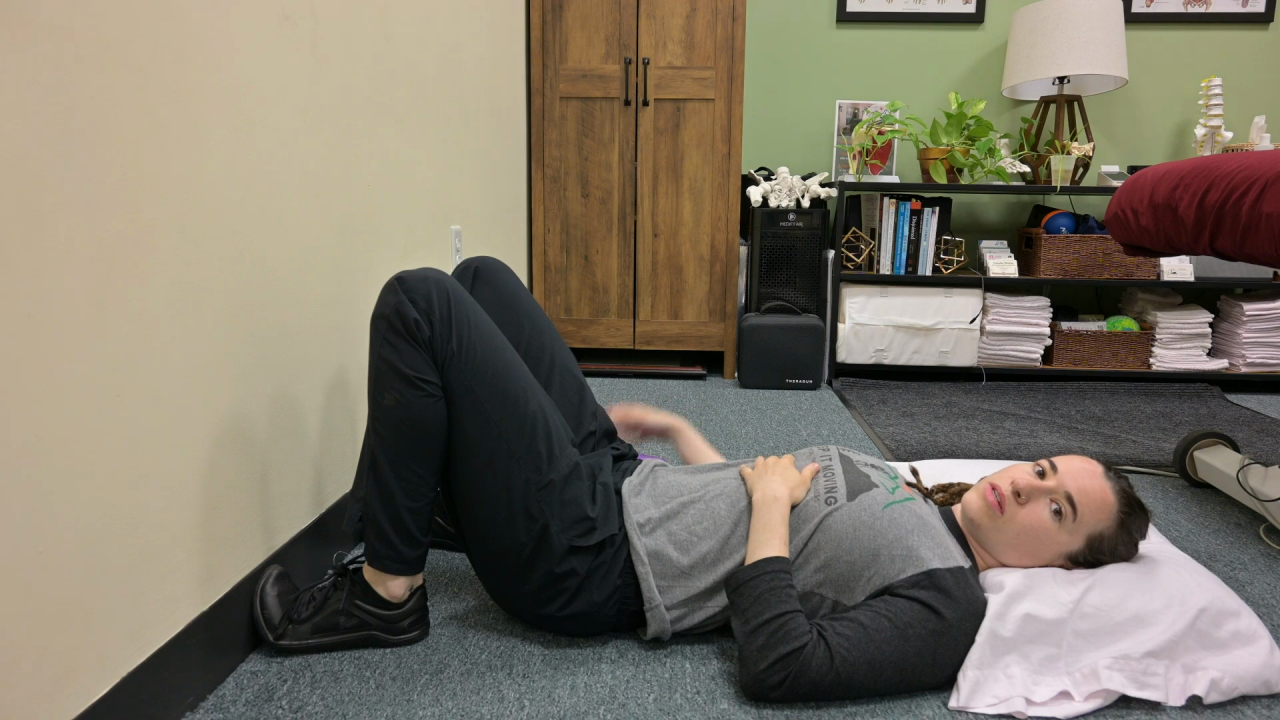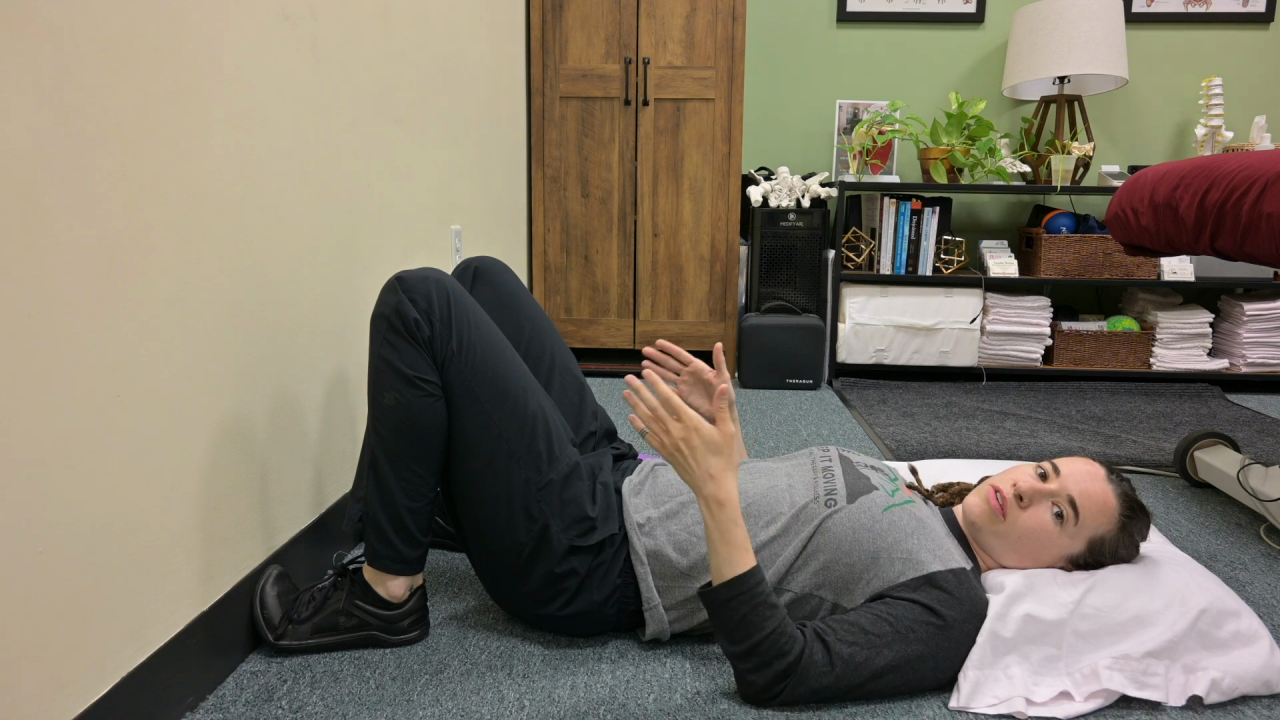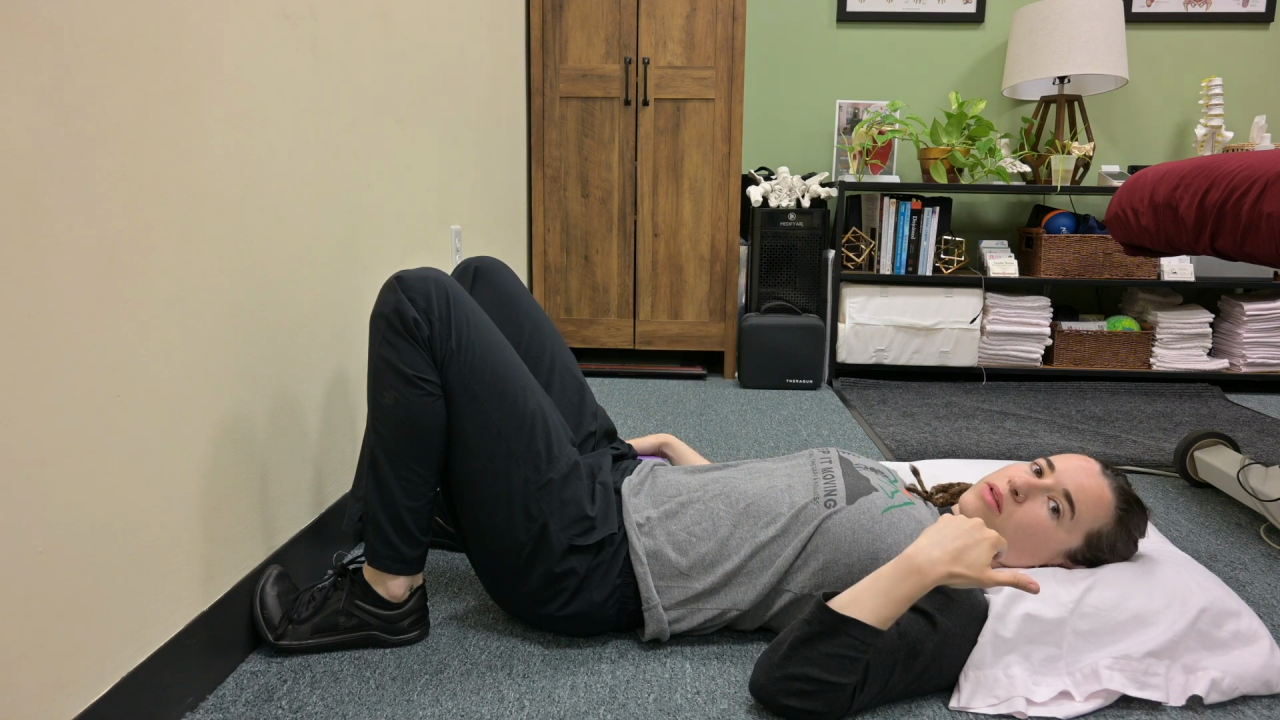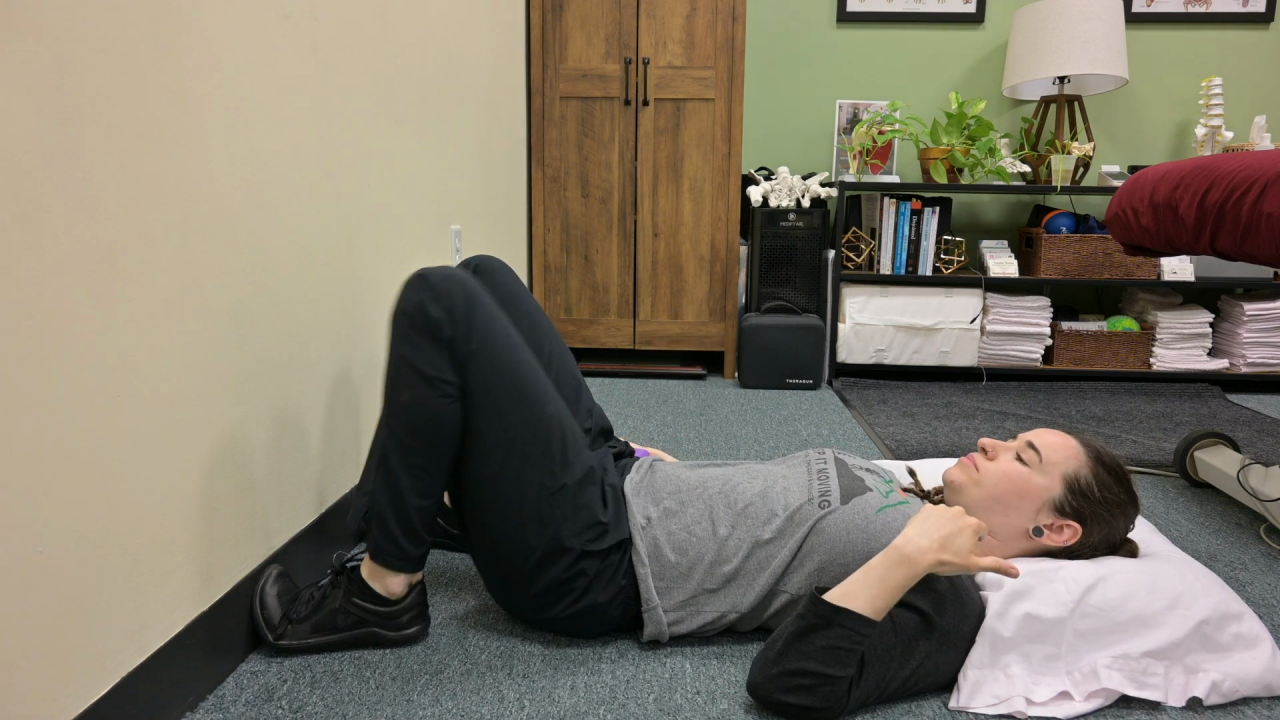
dt=1s
person 1, frame 1
left shoulder: (947, 603)
right shoulder: (911, 496)
left elbow: (774, 665)
left wrist: (775, 501)
right wrist: (679, 430)
left hip: (581, 557)
right hip: (623, 484)
left knee: (419, 302)
right knee: (480, 278)
left ankle: (384, 596)
right ankle: (436, 503)
person 1, frame 2
left shoulder: (949, 606)
right shoulder: (908, 491)
left elbow: (774, 671)
left wrist: (713, 489)
right wrist: (723, 425)
left hip: (583, 557)
right hip: (619, 482)
left knee: (419, 302)
right knee: (479, 278)
left ankle: (382, 597)
right ankle: (440, 503)
person 1, frame 3
left shoulder: (947, 608)
right shoulder: (905, 489)
left wrist: (922, 566)
right wrist: (676, 450)
left hip: (582, 557)
right hip: (620, 484)
left knee: (418, 302)
right knee: (480, 278)
left ankle: (384, 593)
right ankle: (443, 499)
person 1, frame 4
left shoulder: (944, 602)
right shoulder: (905, 494)
left wrist: (911, 556)
right wrist: (657, 463)
left hip: (583, 565)
right hip: (625, 489)
left knee: (436, 299)
right knee: (479, 280)
left ankle: (380, 589)
right ankle: (457, 504)
